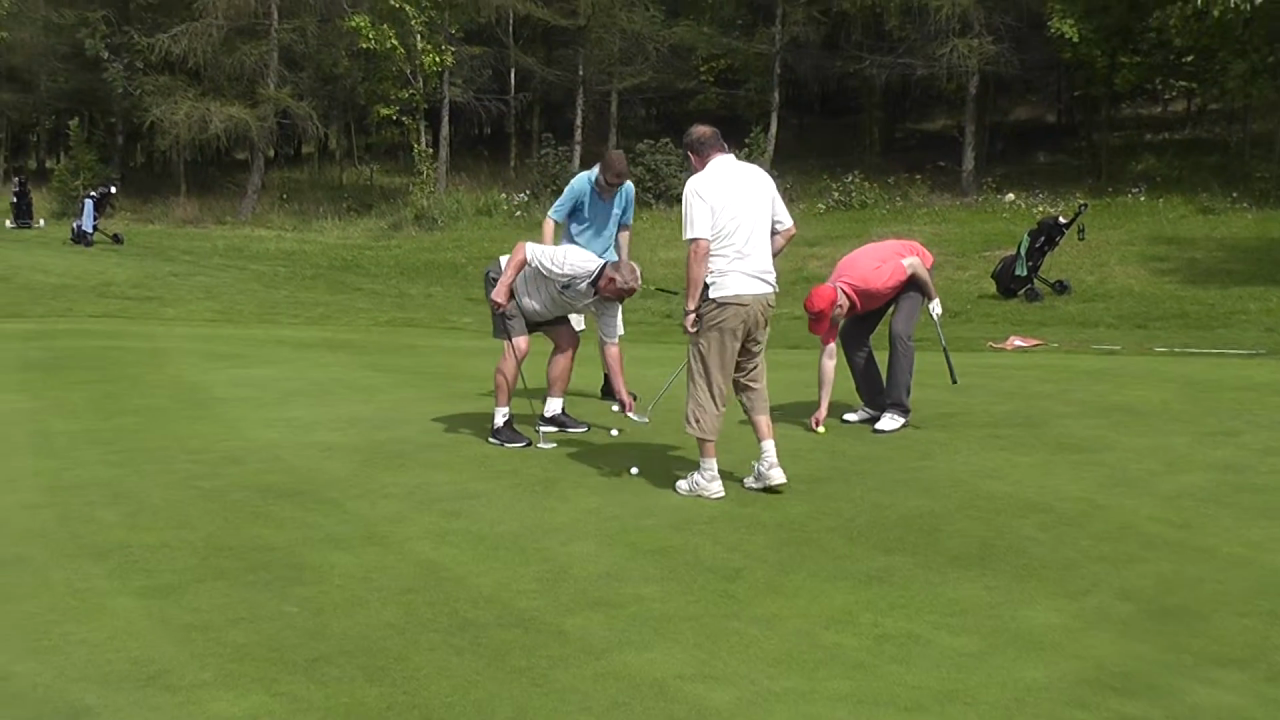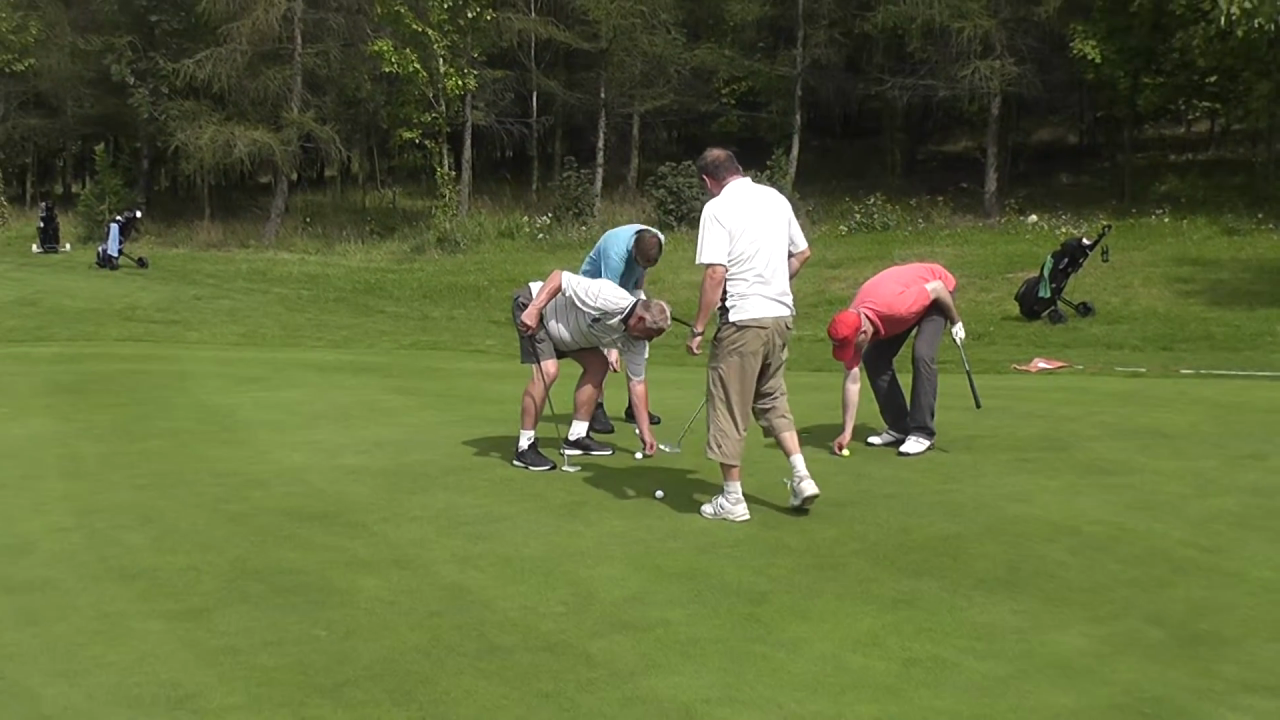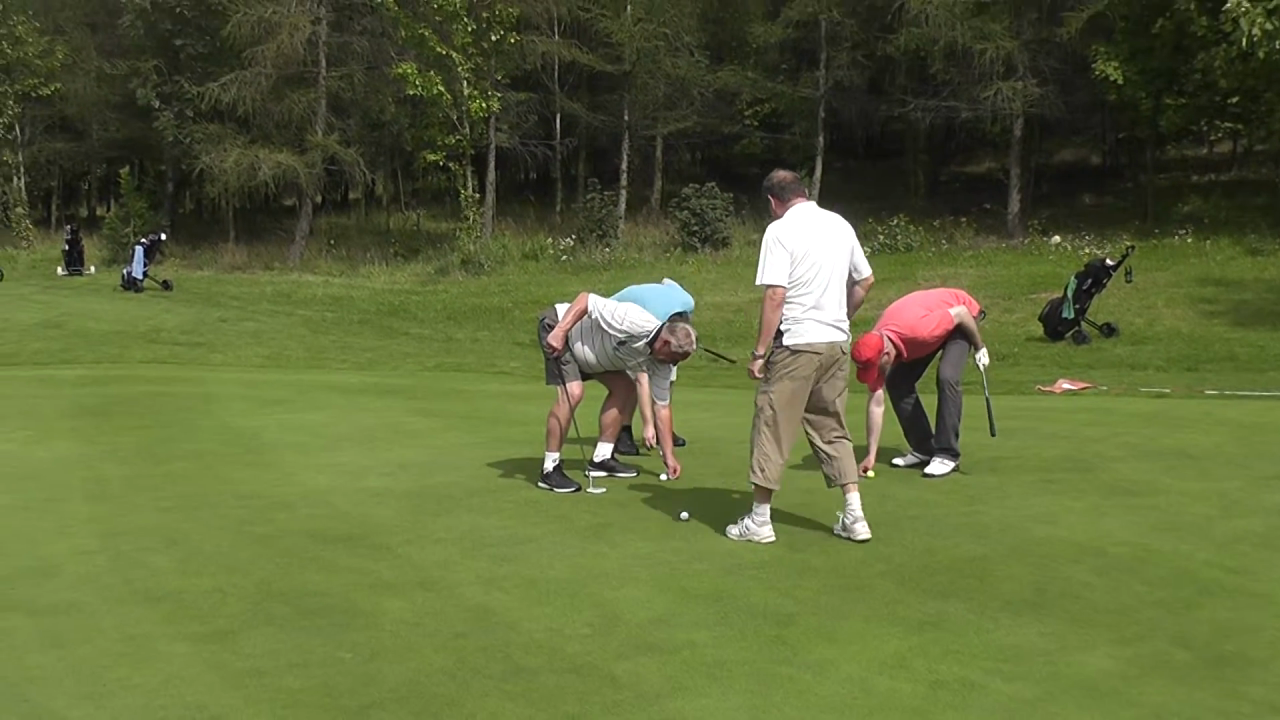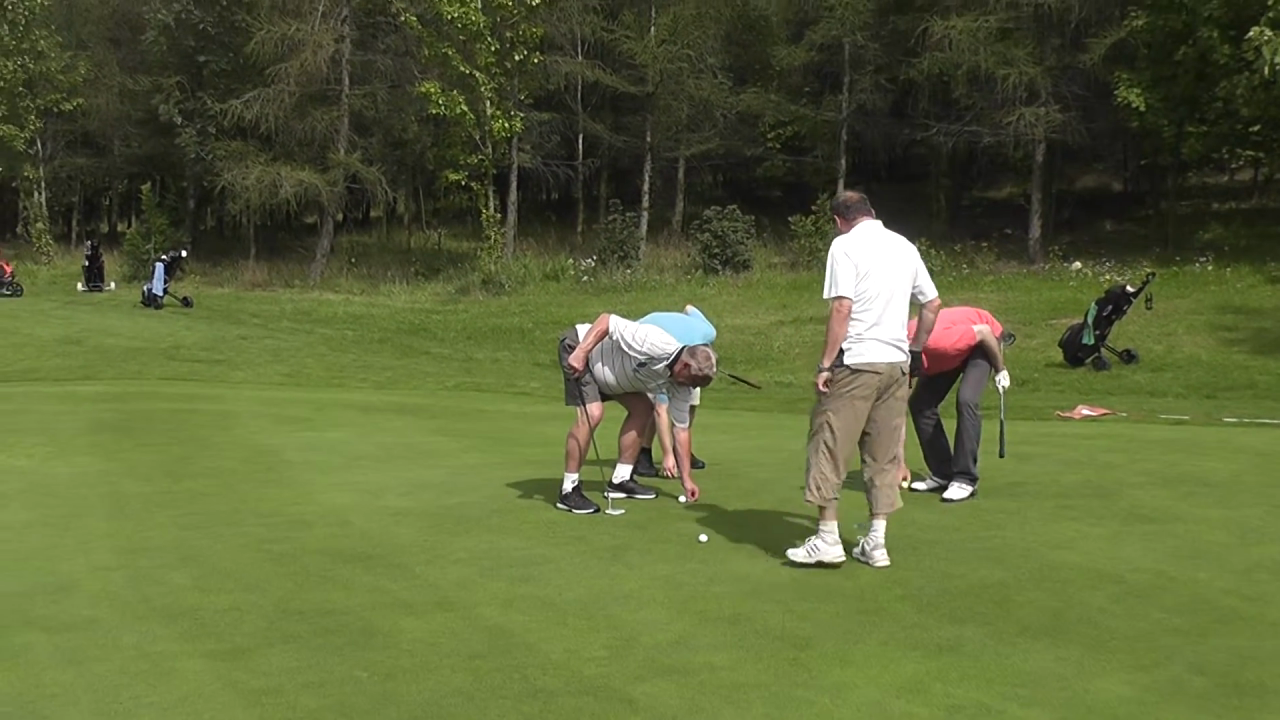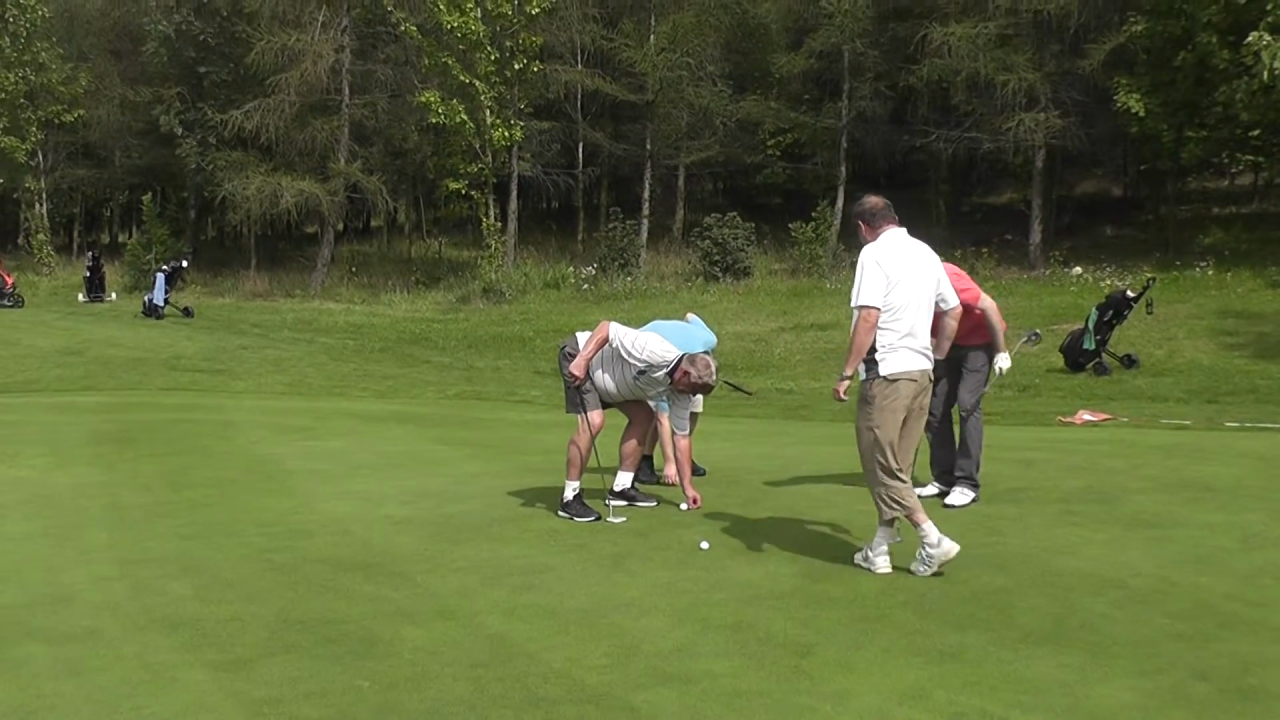
dt=0.4s
person 1, frame 1
left shoulder: (699, 183)
right shoulder: (759, 175)
left elbow: (699, 248)
right elbow: (786, 230)
left wrist: (691, 304)
left hip: (724, 296)
right hip: (762, 293)
left knee: (708, 383)
right knee: (752, 378)
left ankle: (708, 476)
right ankle: (768, 464)
person 1, frame 2
left shoulder: (718, 208)
right shoulder: (775, 198)
left elbow: (715, 274)
right elbow: (801, 253)
left wrist: (698, 328)
left hip: (743, 319)
right hip: (781, 315)
left knee: (729, 407)
right knee: (773, 398)
left ankle: (732, 499)
right ankle: (800, 476)
person 1, frame 3
left shoulder: (781, 230)
right shoulder: (840, 224)
left elbow: (775, 296)
right elbow: (865, 281)
left wrist: (760, 351)
left hip: (797, 344)
right hip: (837, 342)
left knee: (772, 429)
right knee: (832, 429)
left ankle: (759, 520)
right ankle: (854, 516)
person 1, frame 4
left shoulder: (845, 245)
right shoulder: (905, 246)
left elbow: (841, 309)
right elbow: (932, 304)
left wrist: (825, 364)
right wrist: (914, 349)
left hip: (856, 363)
right hip: (896, 364)
left knee: (828, 446)
right knee: (883, 454)
left ankle: (827, 539)
right ankle: (876, 542)
person 1, frame 5
left shoulder: (874, 253)
right shoulder: (925, 252)
left elbow: (868, 319)
right elbow: (953, 311)
left wrist: (847, 373)
right wrist: (937, 357)
left hip: (886, 373)
right hip: (921, 371)
left knee: (882, 465)
right knee: (896, 464)
left ankle: (933, 538)
right ankle: (879, 550)
person 2, frame 1
left shoulder: (871, 282)
right shoulder: (829, 301)
left elbow: (913, 263)
right elbow: (828, 356)
left wrist: (932, 298)
right wrist: (823, 407)
left hip: (913, 270)
right hip: (885, 267)
left knee: (899, 331)
right knee: (850, 336)
left ankle: (897, 410)
right ankle: (875, 404)
person 2, frame 2
left shoulder: (894, 306)
right shoulder: (852, 325)
left elbow: (937, 287)
right elbow: (852, 380)
left wrist: (956, 322)
right wrist: (847, 431)
left hip: (937, 291)
right hip: (907, 287)
left knee: (922, 354)
right knee: (873, 359)
left ankle: (922, 433)
right ankle: (899, 427)
person 2, frame 3
left shoulder: (917, 329)
right shoulder: (875, 348)
left elbow: (960, 312)
right elbow: (876, 402)
left wrist: (980, 347)
right wrist: (871, 454)
left hip: (961, 315)
right hip: (932, 312)
left knee: (947, 376)
right knee: (896, 383)
left ankle: (947, 454)
right ankle: (923, 449)
person 2, frame 4
left shoulder: (939, 342)
left elbow: (983, 331)
left wrist: (1001, 370)
left hip: (983, 339)
right hip: (952, 350)
left knee: (966, 399)
right knee: (919, 404)
left ankle: (965, 479)
right ankle: (942, 474)
person 2, frame 5
left shoulder: (945, 280)
left elbow: (988, 305)
left wrist: (1001, 352)
left hip: (981, 340)
right hip: (951, 344)
left knee: (967, 405)
right knee: (935, 408)
left ankle: (967, 484)
right ankle: (944, 479)
person 3, frame 1
left shoulder: (607, 300)
right shoulder: (575, 263)
left elbow: (611, 344)
right elbow: (522, 249)
left wrist: (621, 391)
right wrist: (503, 287)
right hip: (505, 281)
left knee: (569, 341)
right knee: (519, 346)
left ankle: (552, 413)
right ankle: (500, 424)
person 3, frame 2
left shoulder: (634, 339)
right shoulder: (609, 299)
left elbow: (637, 382)
right elbow: (559, 276)
left wrist: (645, 431)
right wrist: (533, 310)
right hip: (532, 304)
left knee: (598, 365)
right knee: (548, 370)
left ankle: (576, 437)
right ankle: (525, 447)
person 3, frame 3
left shoulder: (659, 363)
right shoulder: (635, 322)
left elbow: (662, 405)
right elbow: (585, 298)
left wrist: (669, 455)
right wrist: (559, 331)
right hip: (557, 326)
left knee: (624, 388)
right knee: (573, 393)
left ankle: (601, 458)
right ankle: (550, 469)
person 3, frame 4
left shoulder: (680, 386)
right shoulder: (656, 344)
left elbow: (681, 428)
right elbow: (607, 319)
left wrist: (686, 478)
right wrist: (581, 353)
right hip: (579, 346)
left knee: (642, 409)
right knee: (592, 414)
left ankle: (620, 480)
right ankle: (569, 490)
person 3, frame 5
left shoulder: (679, 393)
right shoulder: (655, 352)
left elbow: (681, 435)
right elbow: (606, 327)
left wrist: (687, 486)
right wrist: (581, 360)
right hip: (579, 354)
left knee: (643, 416)
right knee: (593, 422)
left ankle: (621, 488)
right ankle: (570, 498)
person 4, frame 1
left shoulder: (628, 190)
right shoulder: (579, 185)
right elbow: (550, 220)
left wrist: (624, 265)
right knee: (571, 324)
left ankle: (610, 383)
person 4, frame 2
left shoulder: (658, 241)
right shoulder: (615, 250)
left wrist: (639, 290)
right wrist: (612, 347)
left hip: (628, 287)
left ankle: (634, 406)
right ankle: (597, 409)
person 4, frame 3
left shoulder: (688, 304)
left elbow: (666, 282)
right elbow: (642, 379)
right wrist: (648, 425)
right knee: (633, 374)
right ankle: (623, 432)
person 4, frame 4
left shoulder: (708, 334)
left elbow: (689, 309)
right elbow: (660, 411)
right wrist: (667, 455)
left knee: (692, 394)
right knee: (654, 400)
right ankle: (643, 455)
person 4, frame 5
left shoulder: (709, 341)
left elbow: (690, 316)
right elbow: (663, 419)
right wrist: (669, 462)
left knee: (695, 400)
right knee: (655, 407)
right ankle: (644, 462)
